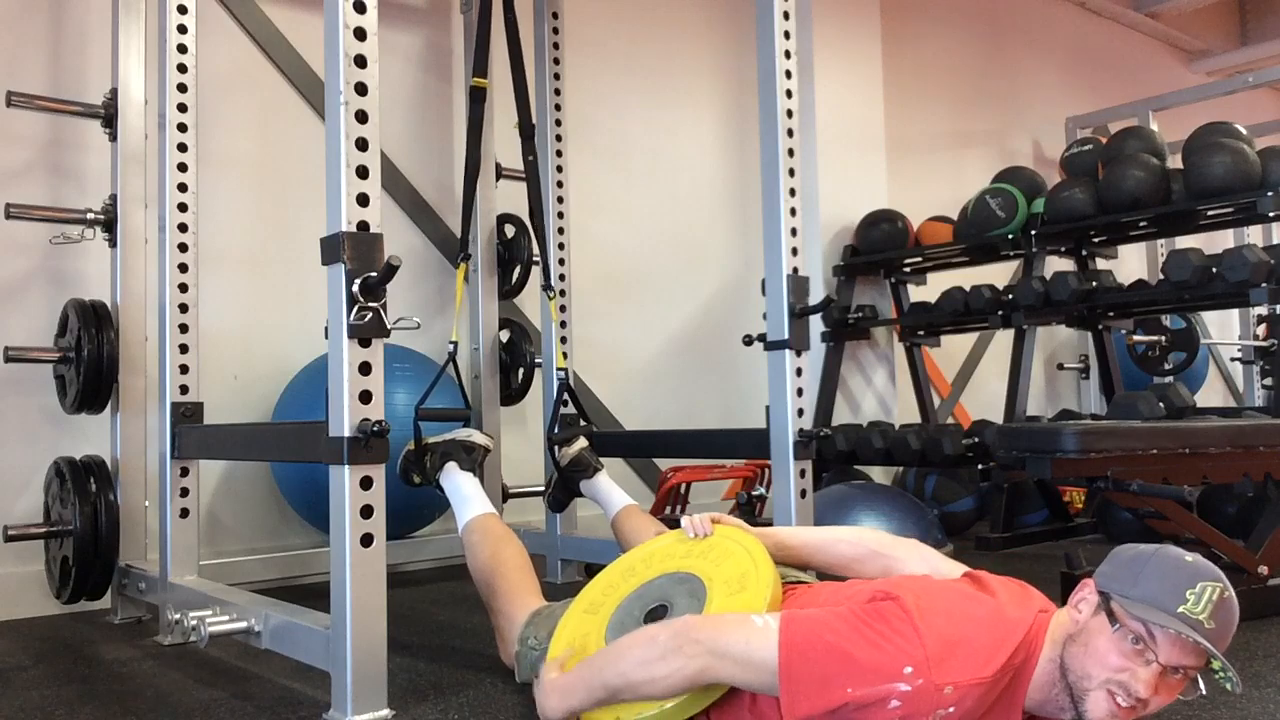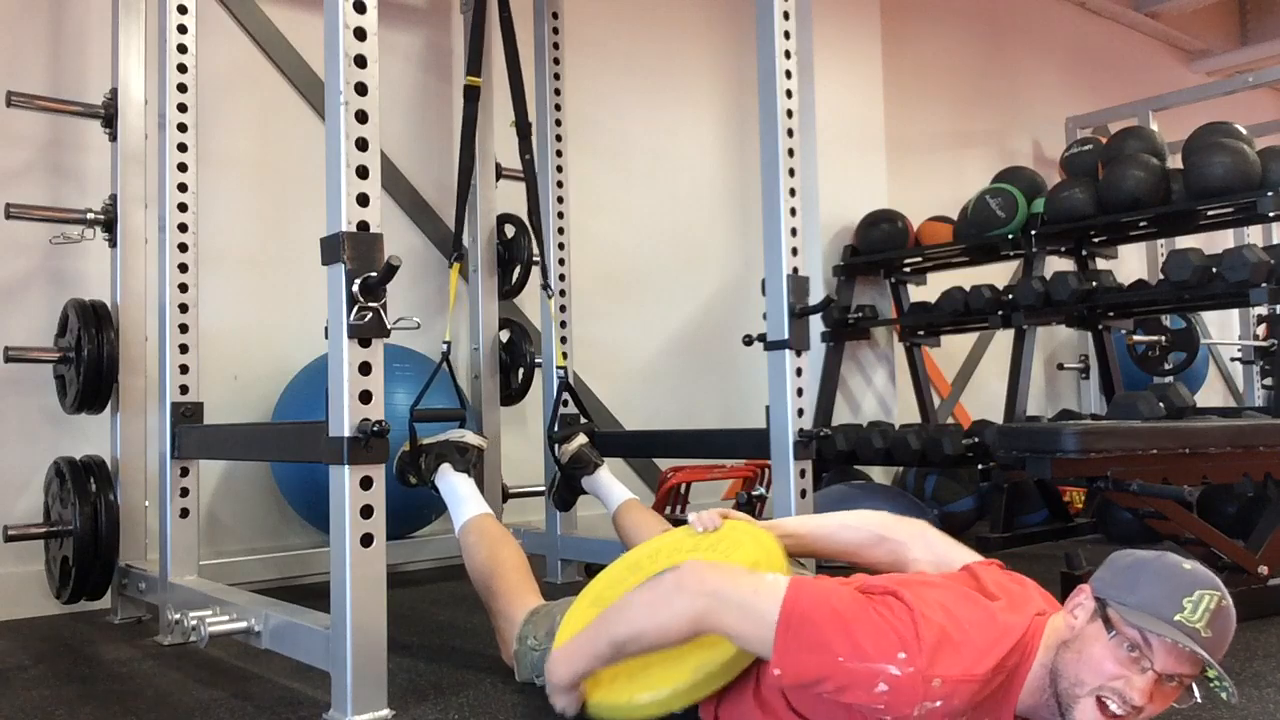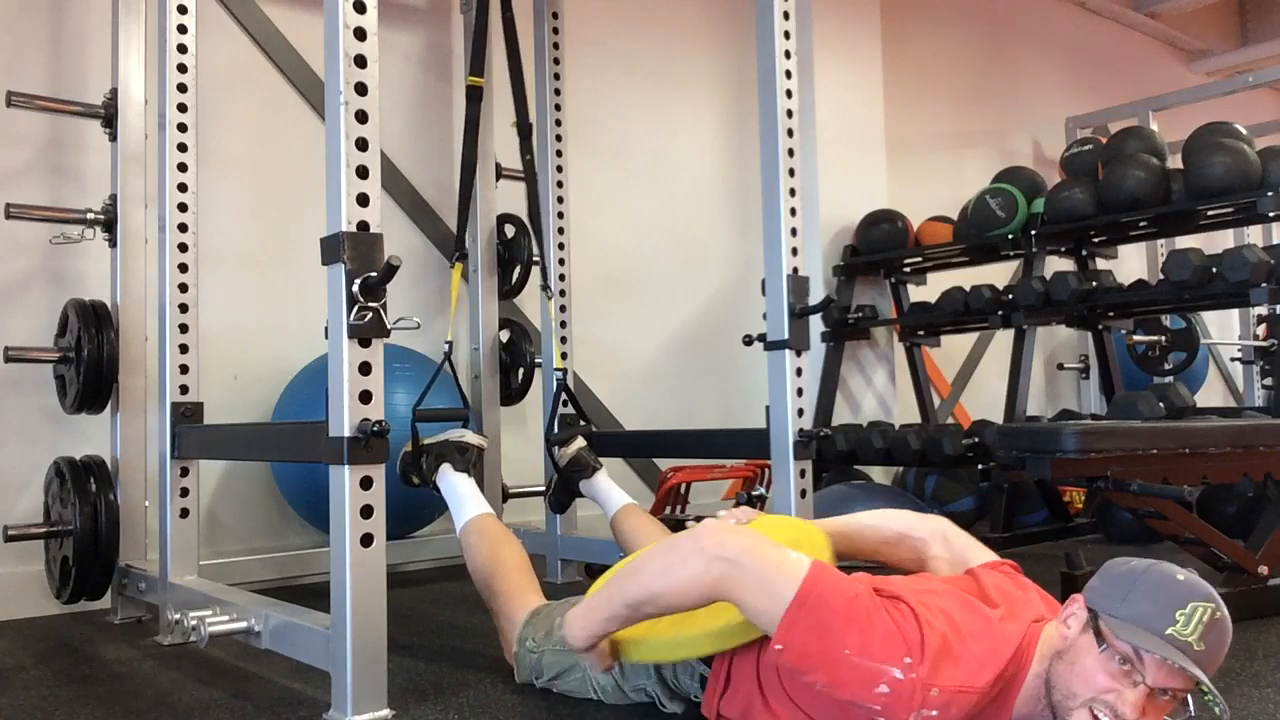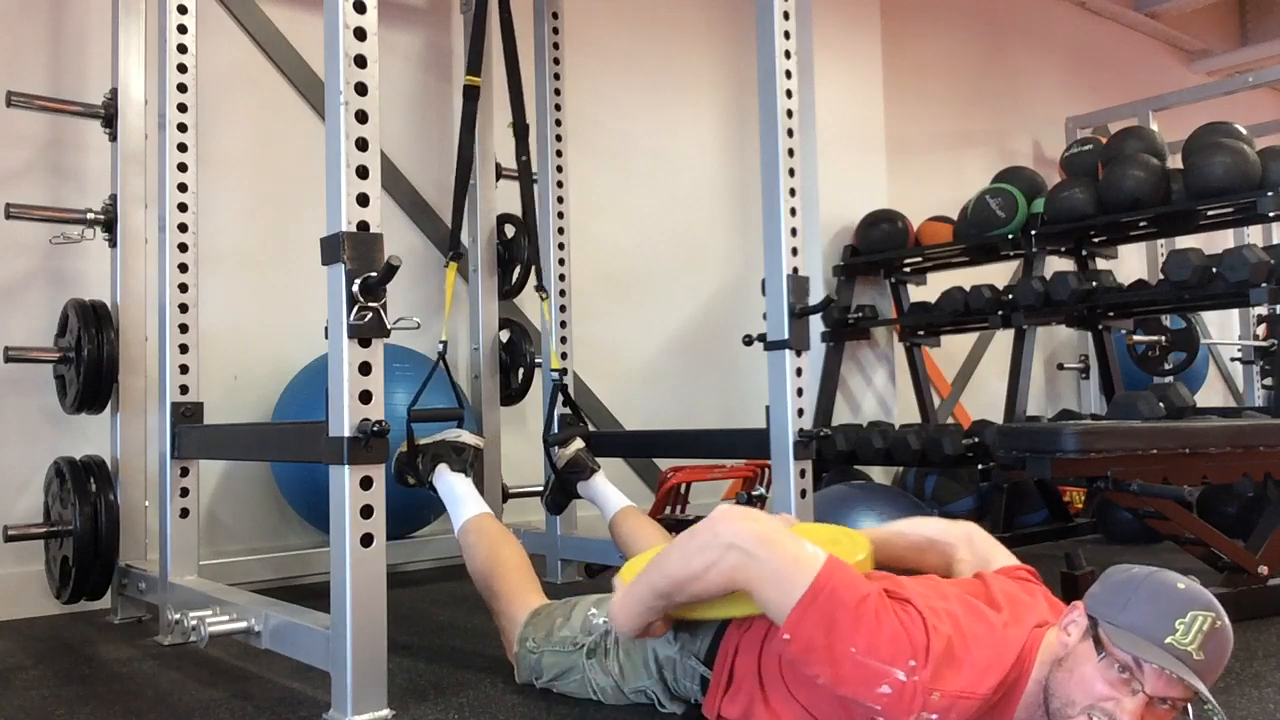
dt=0.2s
person 1, frame 1
left shoulder: (1030, 615)
left elbow: (890, 552)
right elbow: (698, 647)
left wrist: (761, 542)
left hip: (775, 603)
right hip: (710, 629)
right knee: (527, 635)
left ankle: (588, 473)
right ankle: (459, 473)
person 1, frame 2
left shoulder: (1031, 610)
left elbow: (903, 535)
right elbow: (704, 594)
left wrist: (768, 533)
left hip: (761, 585)
right hip: (704, 644)
right knee: (527, 635)
left ankle: (591, 468)
right ankle: (452, 474)
person 1, frame 3
left shoulder: (1035, 616)
left elbow: (925, 531)
right elbow: (720, 555)
right wrist: (588, 623)
left hip: (763, 598)
left knee: (663, 552)
right knee: (532, 639)
left ankle: (588, 472)
right ankle: (456, 474)
person 1, frame 4
left shoulder: (1038, 616)
left elbow: (959, 537)
right elbow: (735, 534)
left wrist: (841, 547)
right wrist: (634, 609)
left hip: (760, 618)
left knee: (672, 563)
right knee: (532, 637)
left ankle: (586, 475)
right ankle: (451, 472)
